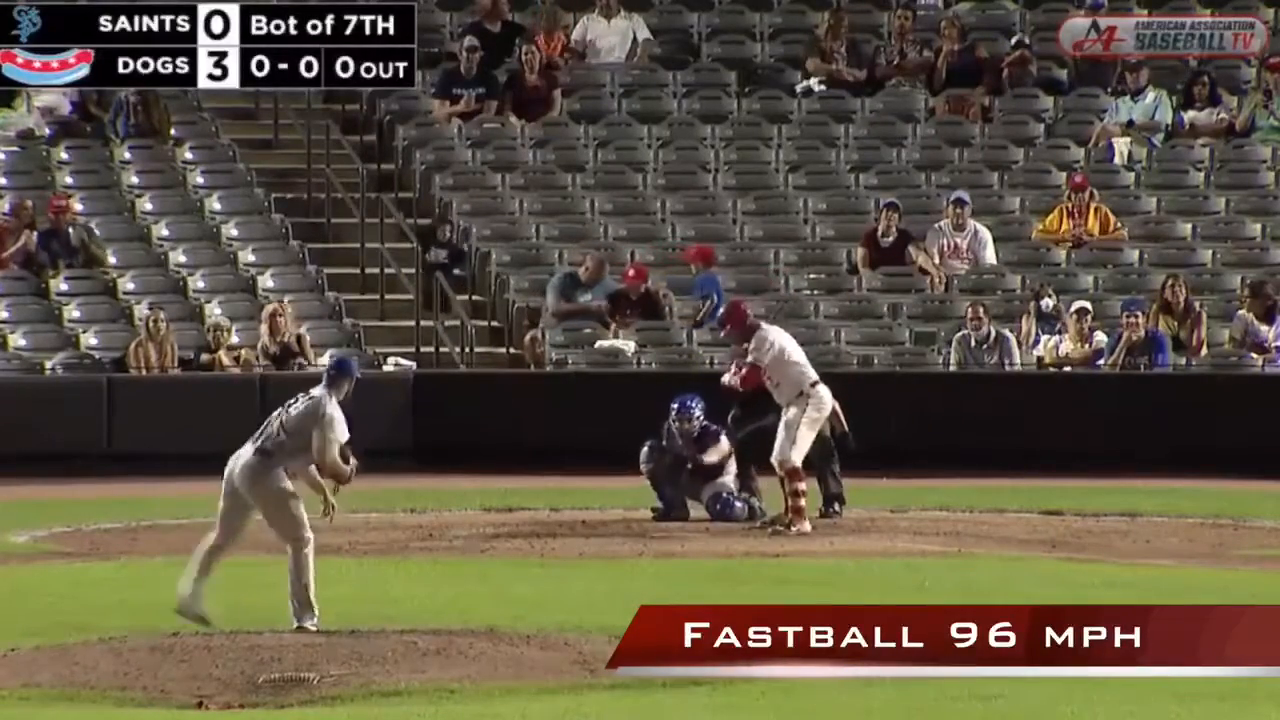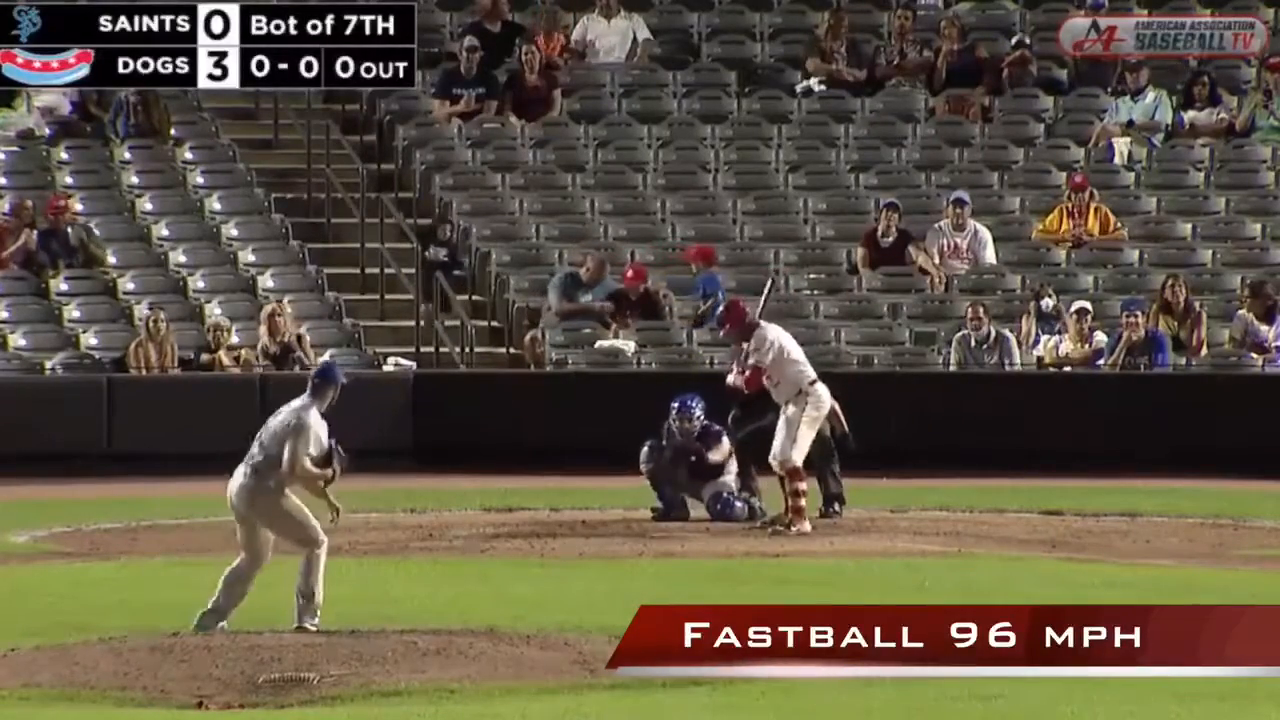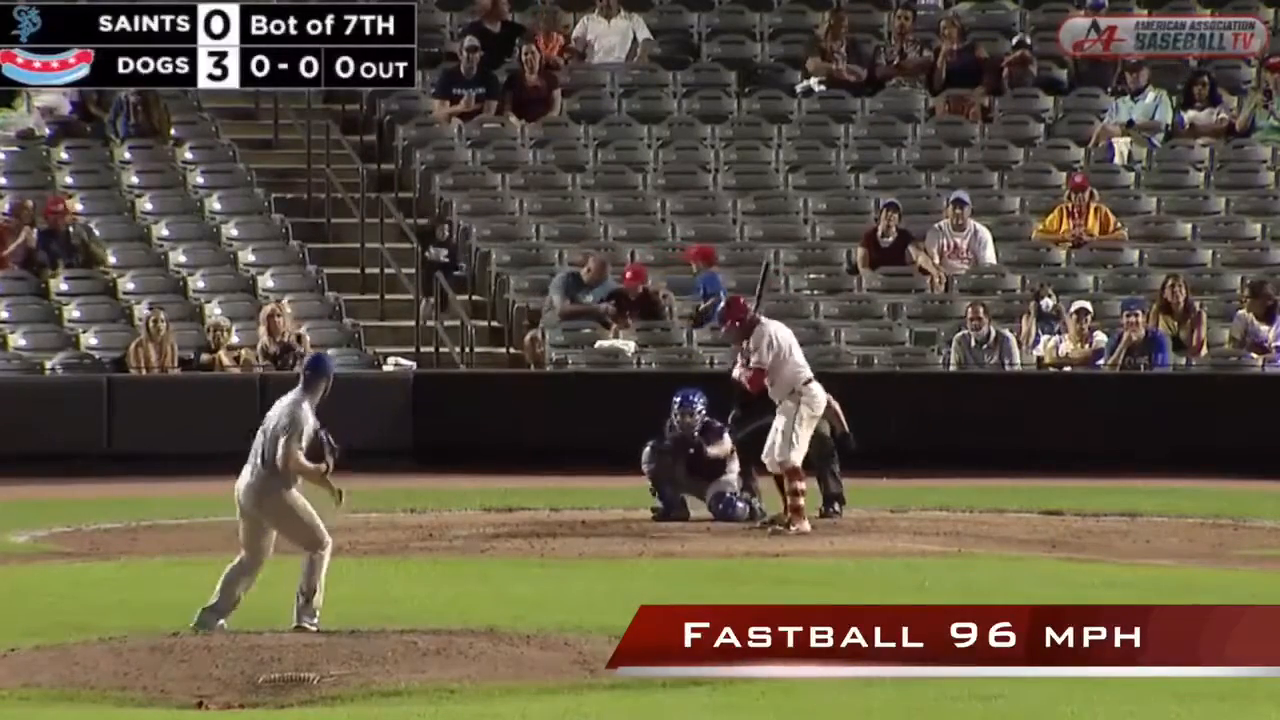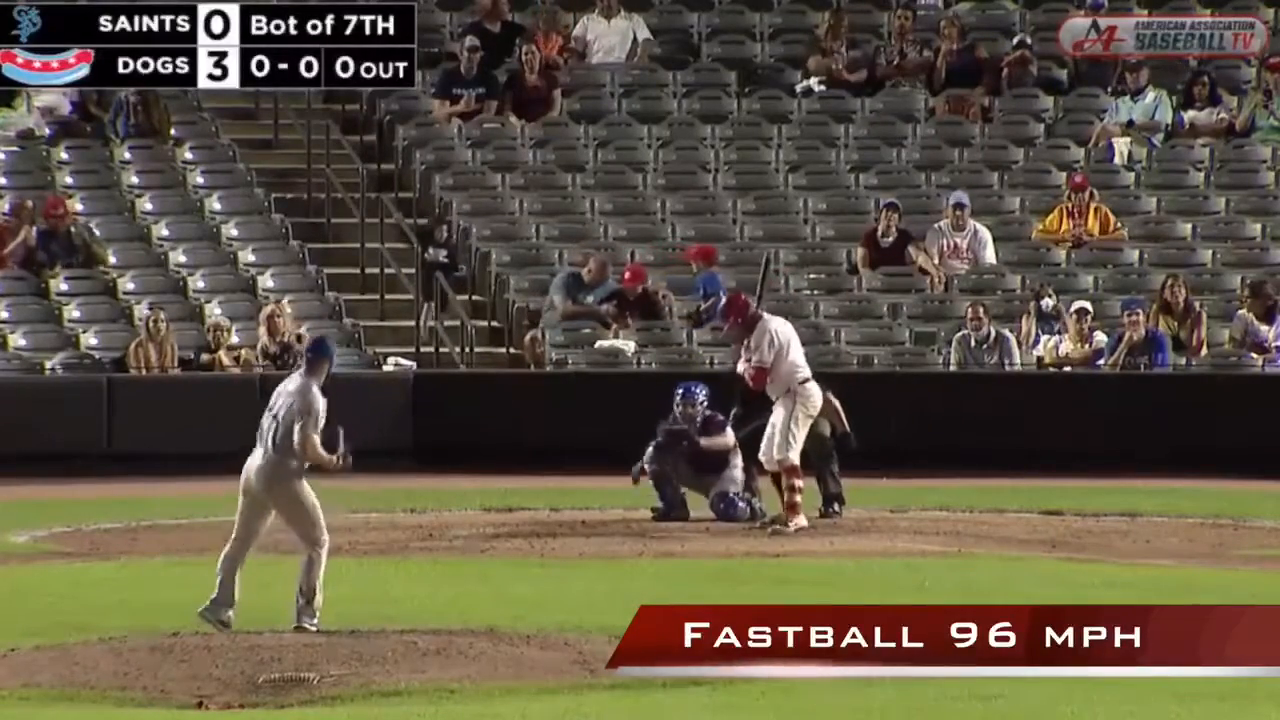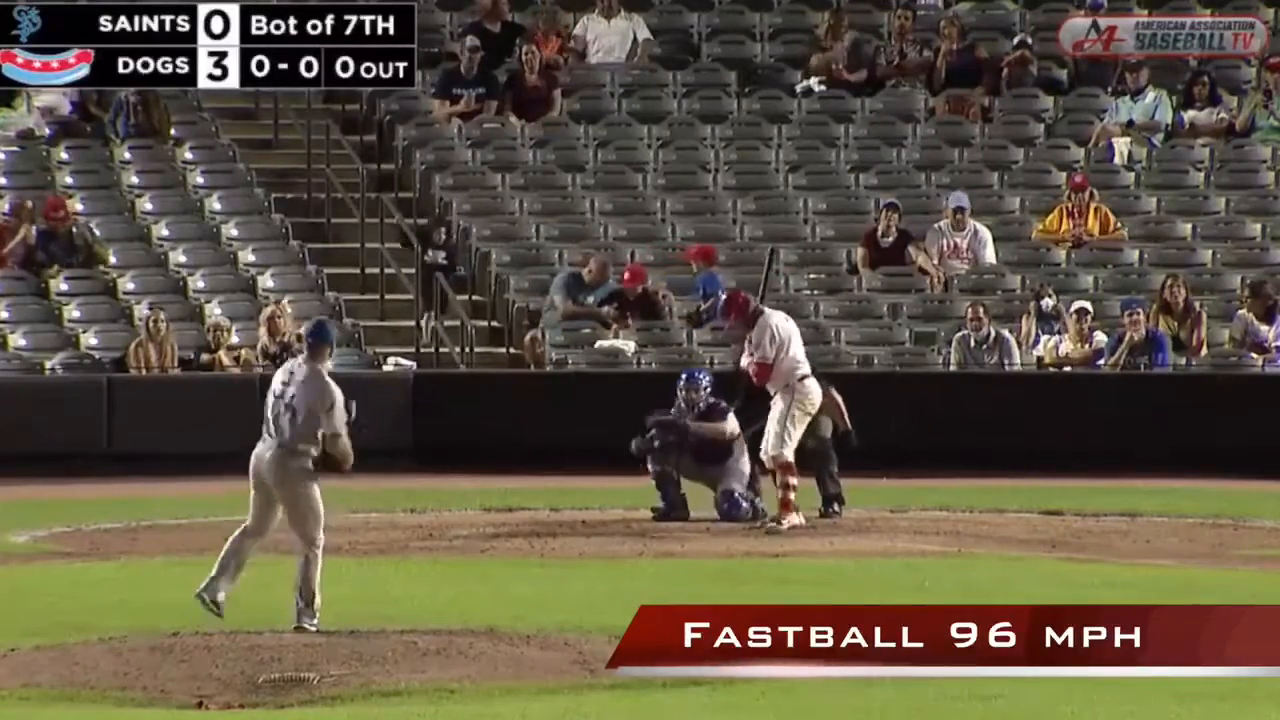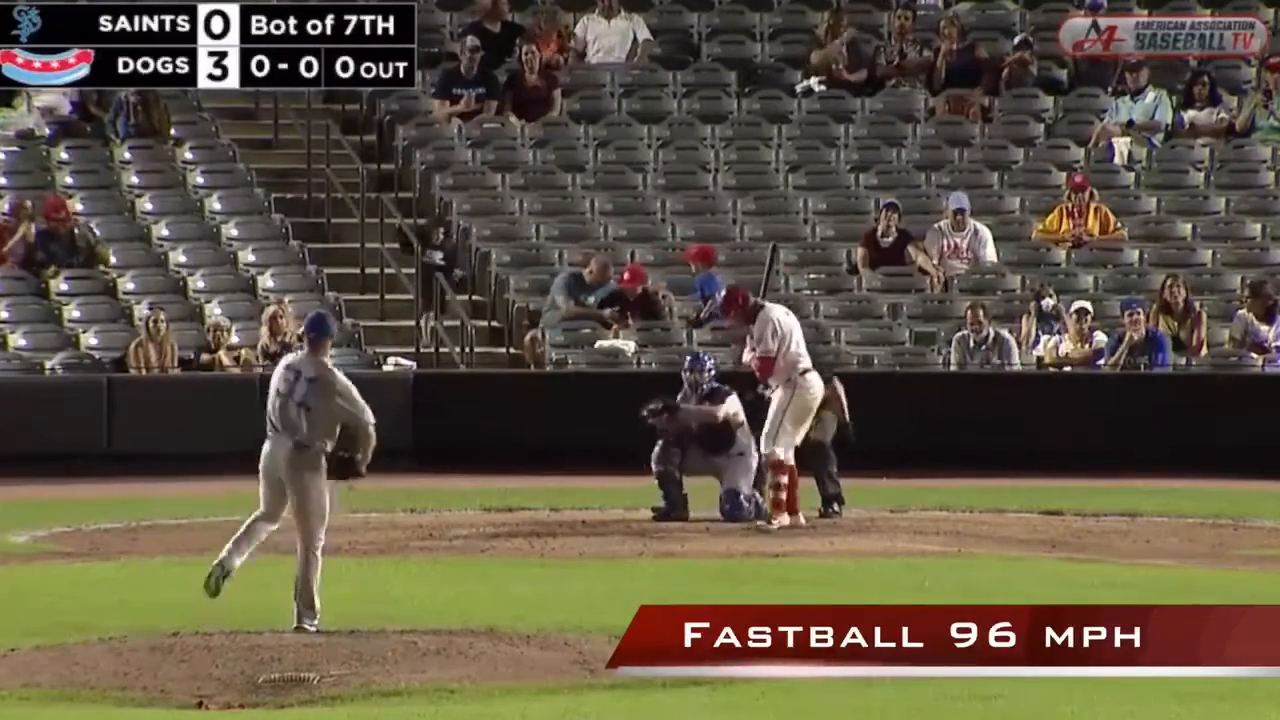
dt=0.1s
person 1, frame 1
left shoulder: (304, 400)
right shoulder: (329, 413)
right elbow: (325, 459)
left wrist: (324, 492)
right wrist: (345, 472)
left hip: (239, 464)
right hip: (263, 476)
left knee: (224, 536)
right knee: (301, 543)
left ankle: (191, 599)
right ankle: (305, 618)
person 1, frame 2
left shoulder: (295, 409)
right shoulder: (308, 420)
right elbow: (294, 468)
left wrist: (328, 498)
right wrist: (326, 475)
left hip: (240, 485)
right hip: (262, 492)
left knee: (253, 558)
right knee: (315, 545)
left ankle: (211, 618)
right ankle: (306, 618)
person 1, frame 3
left shoulder: (287, 402)
right shoulder: (300, 413)
right elbow: (287, 462)
left wrist: (327, 484)
right wrist: (321, 470)
left hip: (247, 484)
right hip: (270, 489)
left knee: (253, 556)
right knee: (319, 545)
left ankle: (212, 615)
right ankle: (305, 618)
person 1, frame 4
left shoulder: (289, 384)
right shoulder: (313, 398)
right elbow: (306, 448)
left wrist: (328, 460)
right wrist: (334, 461)
left hip: (254, 467)
right hip: (280, 475)
left knee: (242, 540)
right knee: (317, 543)
left ankle: (218, 606)
right ankle: (306, 616)
person 1, frame 5
left shoulder: (286, 370)
right shoulder: (325, 388)
right elbow: (336, 446)
right wrist: (345, 462)
left hip: (262, 455)
right hip: (293, 464)
left knee: (256, 527)
right knee: (310, 543)
left ankle: (215, 587)
right ankle: (304, 618)
person 1, frame 6
left shoulder: (285, 365)
right shoulder: (337, 384)
right elbow: (367, 432)
right wrist: (362, 461)
left hip: (273, 451)
right hip: (305, 461)
left knee: (267, 515)
right knee: (310, 543)
left ankle: (226, 562)
right ankle: (306, 617)
person 2, frame 1
left shoulder: (763, 338)
right shoulder: (763, 336)
left elbow: (748, 381)
right elbow: (758, 373)
left wrist: (729, 378)
right wrist: (737, 371)
left hip: (810, 399)
right hip: (797, 401)
left knee: (787, 456)
right knee: (781, 459)
left ankle: (799, 519)
right ankle: (791, 513)
person 2, frame 2
left shoulder: (763, 337)
right shoulder: (762, 334)
left elbow: (751, 382)
right elbow: (758, 375)
left wrist: (733, 378)
right wrist: (741, 368)
left hip: (809, 397)
right hip: (796, 400)
left knee: (788, 455)
right knee: (778, 458)
left ankle: (799, 520)
right ankle: (792, 513)
person 2, frame 3
left shoulder: (762, 334)
right shoulder: (769, 327)
left elbow: (755, 383)
right elbow: (767, 369)
left wrist: (738, 371)
right wrist: (745, 363)
left hip: (802, 396)
right hip: (792, 398)
left knee: (786, 455)
right knee: (772, 457)
left ankle: (799, 519)
right ankle: (792, 514)
person 2, frame 4
left shoulder: (764, 331)
right shoulder: (772, 323)
left elbow: (757, 381)
left wrist: (742, 367)
right wrist: (747, 360)
left hip: (799, 395)
right hip: (790, 396)
left knee: (784, 453)
right knee: (769, 456)
left ankle: (795, 516)
right ankle: (790, 513)
person 2, frame 5
left shoulder: (764, 326)
right shoulder: (776, 317)
left elbow: (761, 375)
left wrist: (747, 361)
right wrist: (750, 357)
left hip: (795, 391)
right hip: (800, 389)
left knee: (779, 450)
right knee: (771, 452)
left ankle: (787, 513)
right ankle: (790, 513)
person 2, frame 6
left shoulder: (765, 320)
right shoulder: (776, 311)
left elbow: (763, 370)
left wrist: (749, 357)
right wrist: (752, 353)
left hip: (796, 386)
right hip: (803, 384)
left knee: (772, 447)
right knee: (781, 449)
left ankle: (779, 513)
right ankle: (792, 513)
